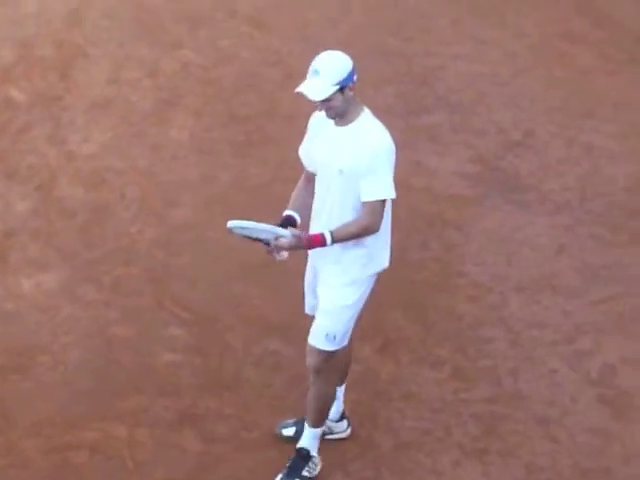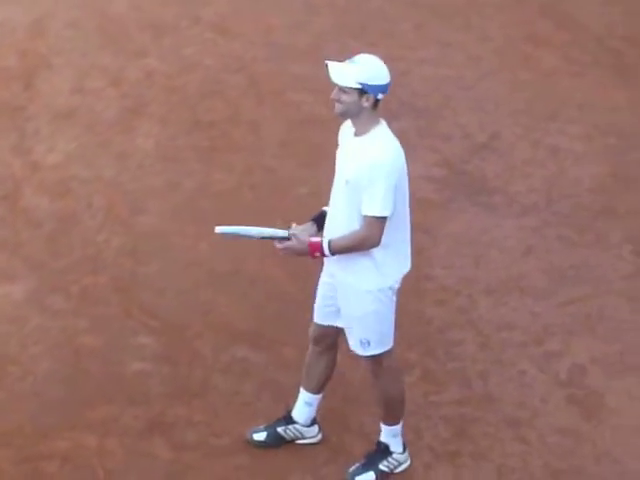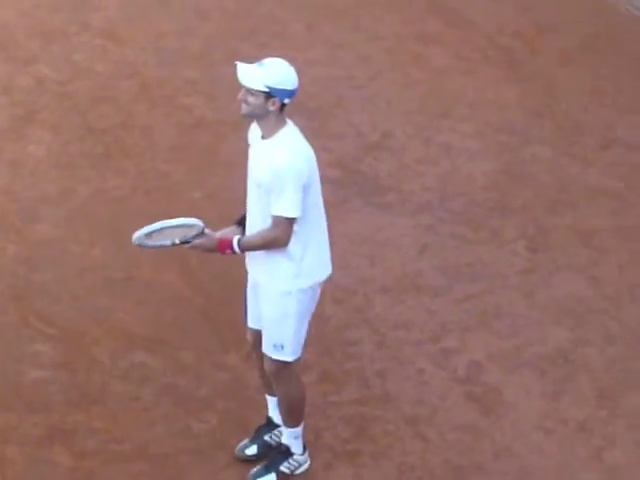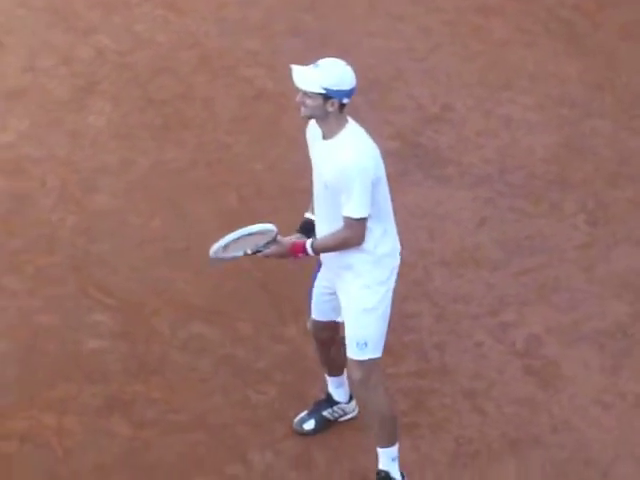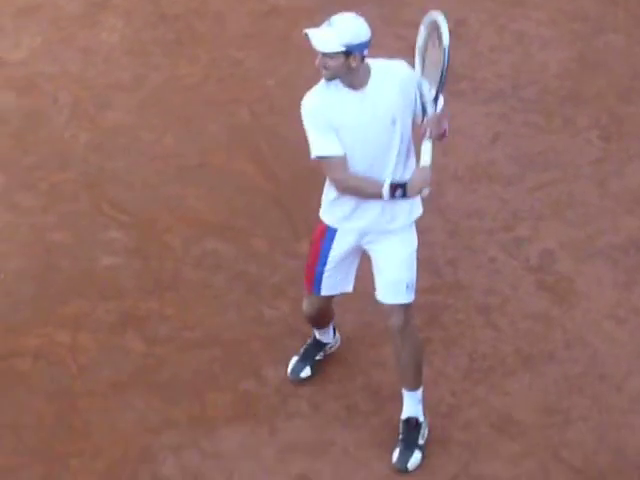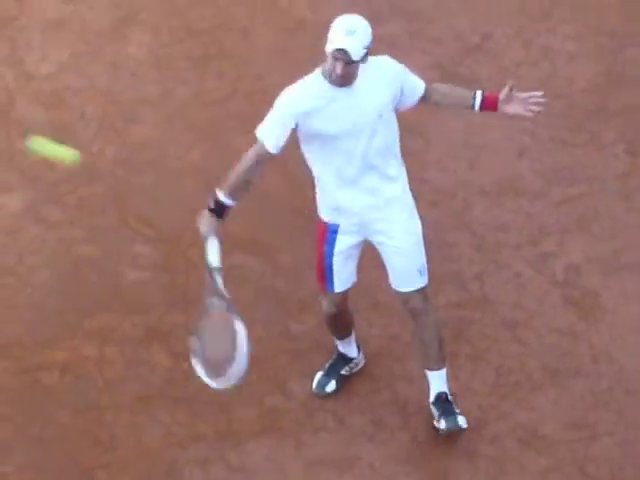
dt=0.5s
person 1, frame 1
left shoulder: (374, 143)
right shoulder: (319, 124)
left elbow: (371, 221)
left wrist: (308, 241)
right wrist: (288, 223)
left hip: (353, 264)
right hip: (325, 252)
left knee: (318, 358)
right knee: (334, 341)
right ankle: (333, 416)
person 1, frame 2
left shoulder: (381, 157)
right shoulder: (349, 131)
left elbow: (370, 236)
left wrist: (314, 248)
right wrist: (318, 223)
left hip: (369, 275)
right hip: (340, 265)
left knee: (378, 361)
right knee: (320, 339)
right ankle: (302, 421)
person 1, frame 3
left shoulder: (289, 157)
right shoulder: (259, 134)
left elbow: (279, 236)
left wrist: (224, 244)
right wrist: (241, 224)
left hip: (290, 276)
right hip: (264, 267)
left knee: (279, 365)
right knee: (260, 348)
right ankle: (276, 423)
person 1, frame 4
left shoulder: (354, 157)
right shoulder: (317, 131)
left elbow: (353, 234)
left wrist: (296, 248)
right wrist: (307, 228)
left hip: (366, 268)
right hip: (336, 261)
left knee: (363, 373)
right knee: (321, 330)
right ankle: (338, 401)
person 1, frame 5
left shoulder: (401, 75)
right shoulder: (316, 104)
left elbow: (427, 116)
right elbow: (339, 179)
left wrist: (437, 124)
right wrist: (401, 188)
left hip: (394, 222)
right hip: (341, 219)
left knee: (400, 322)
right knee: (313, 306)
left ankle: (413, 418)
right ankle: (324, 338)
person 1, frame 6
left shoulder: (387, 74)
right shoulder: (299, 99)
left elbow: (428, 93)
right elbow: (261, 153)
left wrist: (491, 103)
right wrist: (217, 207)
left hip: (392, 203)
right hip: (339, 214)
left knee: (416, 303)
right knee: (332, 304)
left ankle: (440, 394)
right ankle: (349, 354)
